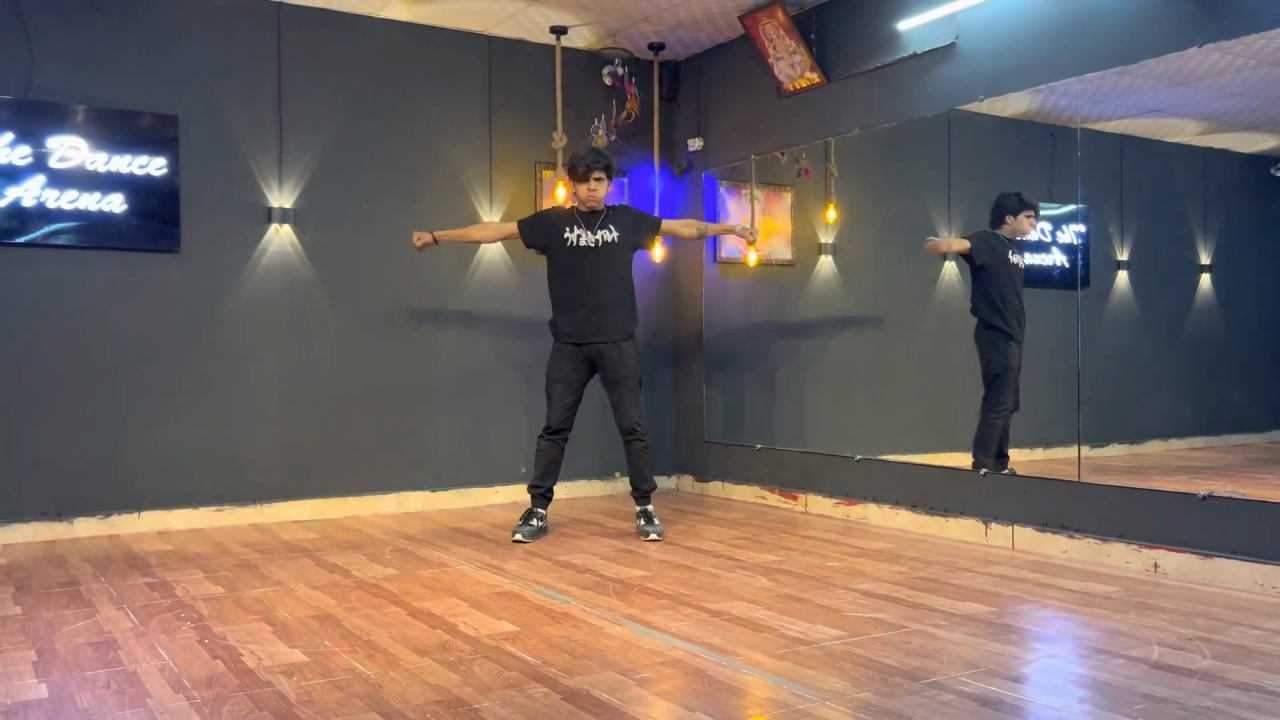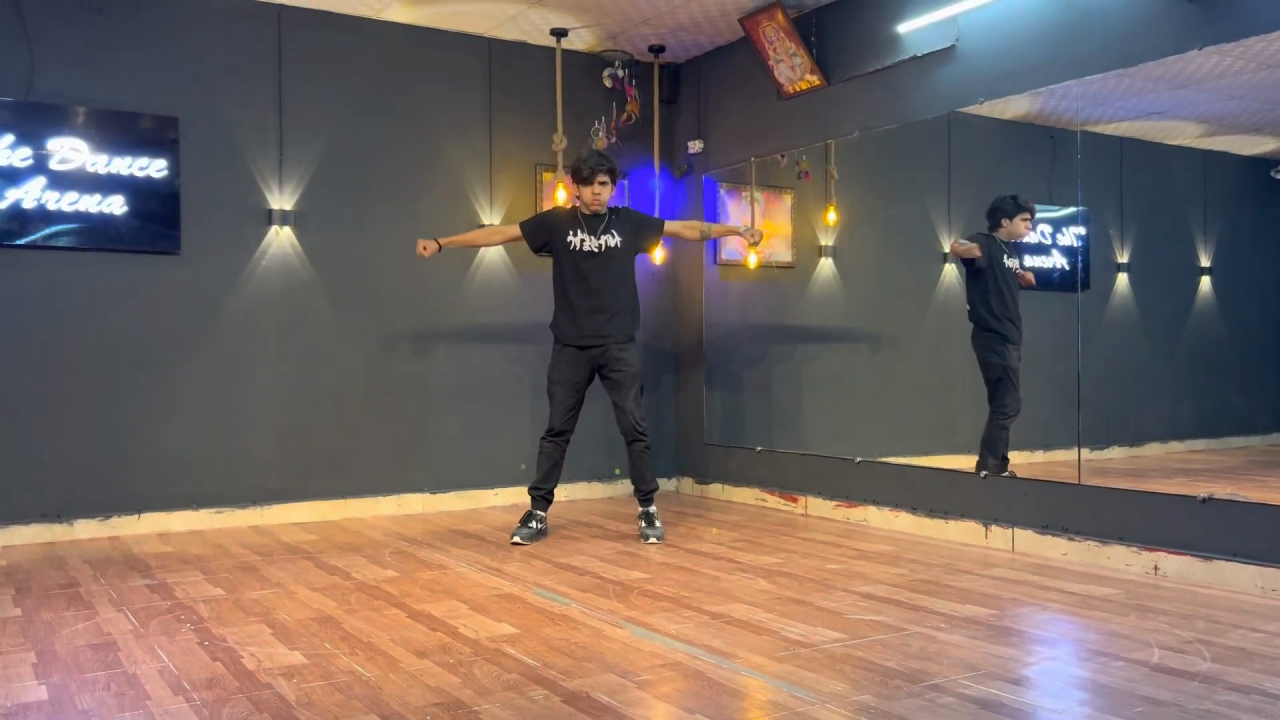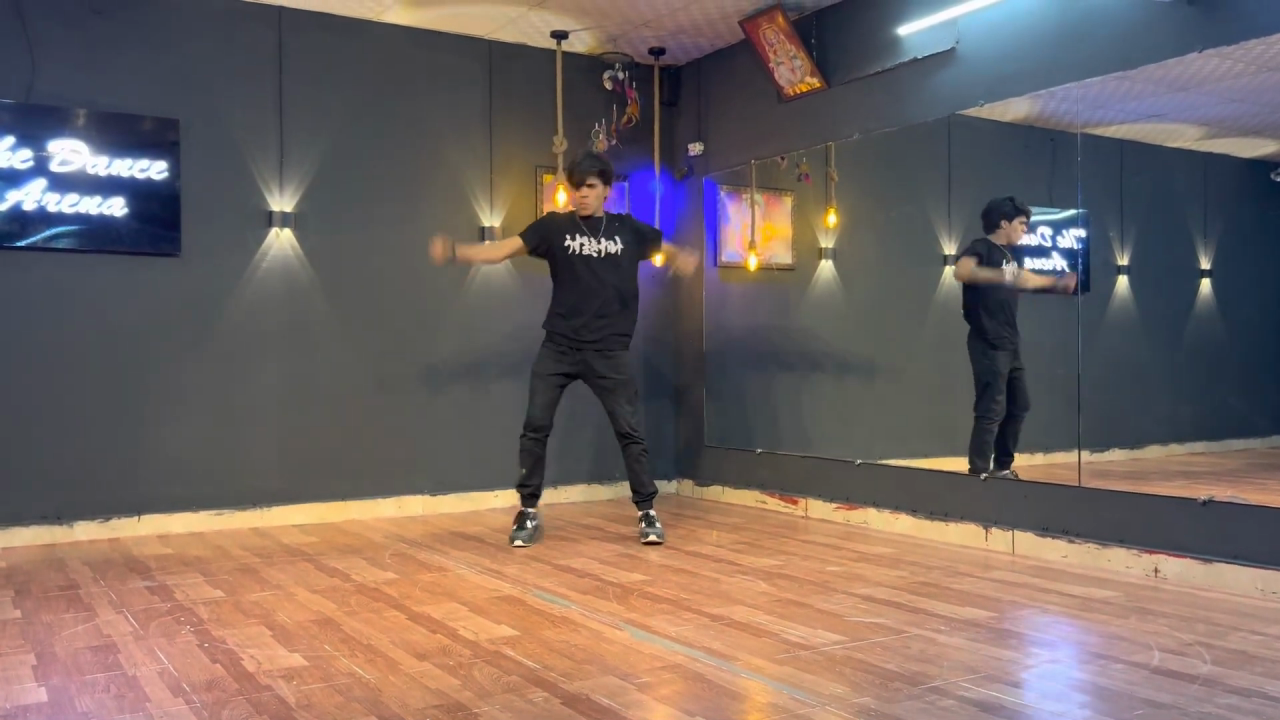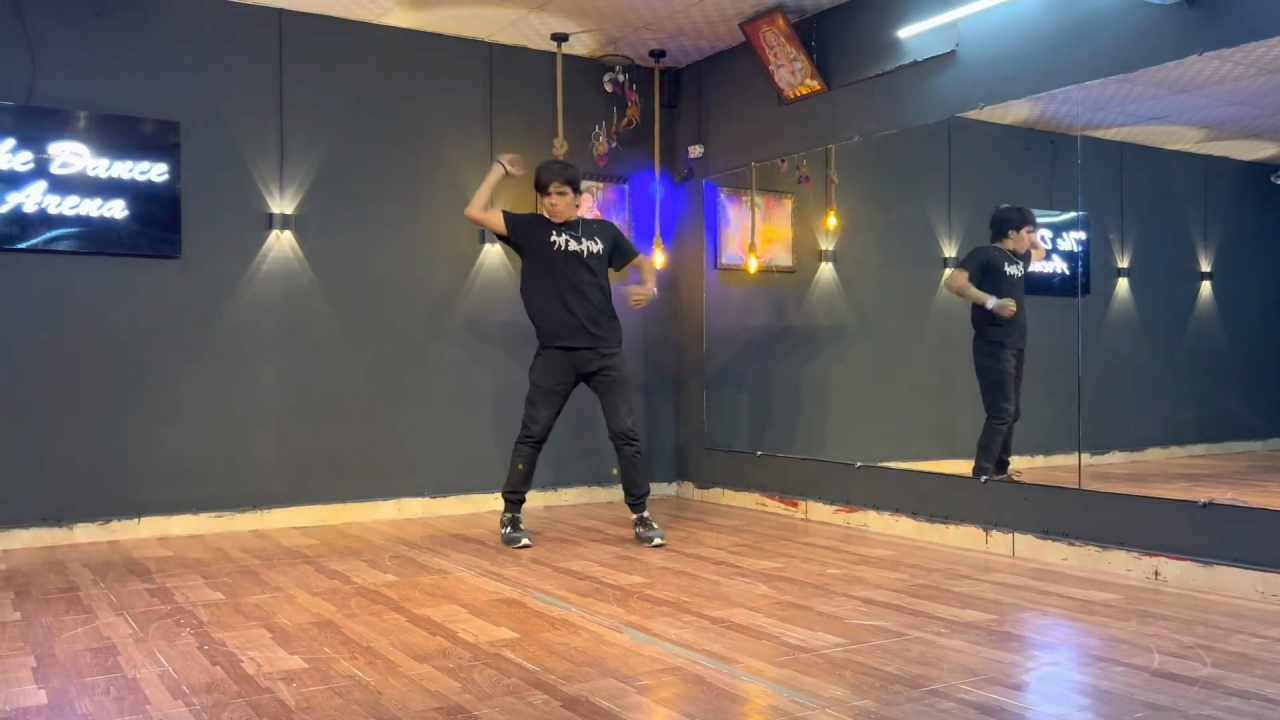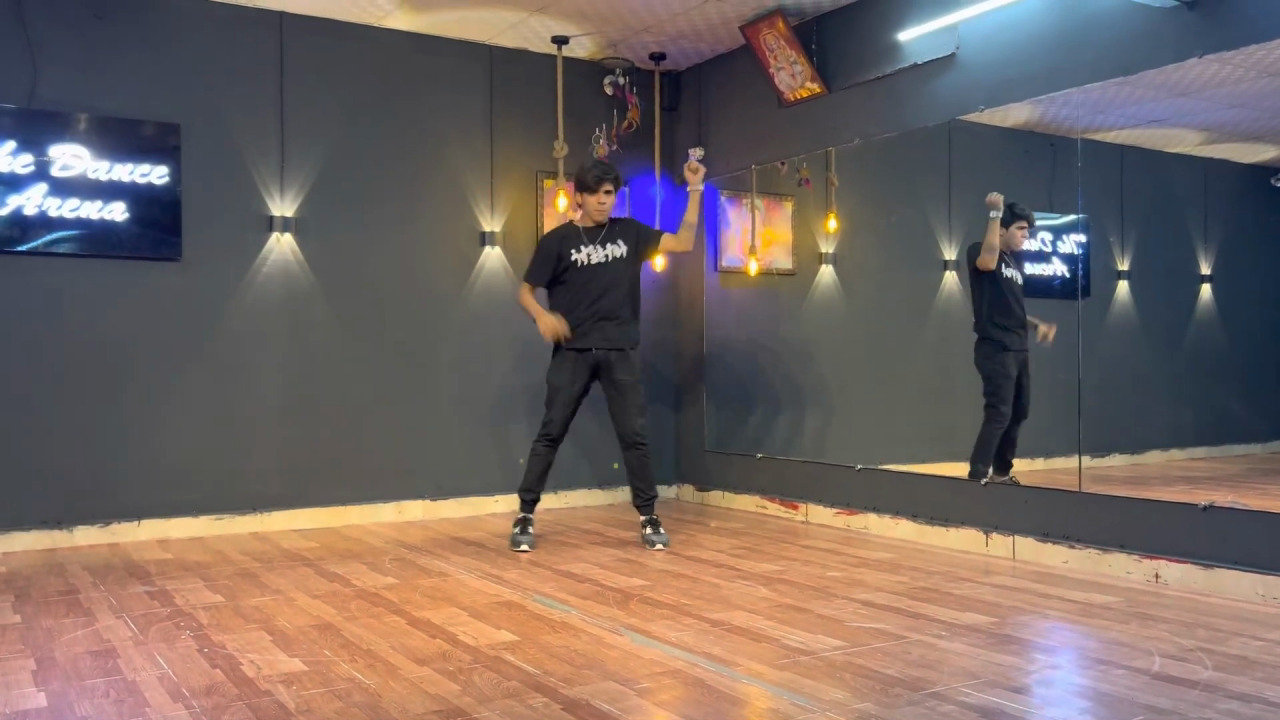
dt=0.3s
person 1, frame 1
left shoulder: (627, 219)
right shoulder: (553, 221)
left elbow: (683, 227)
right elbow: (494, 231)
left wrist: (732, 227)
right wrist: (436, 236)
left hip: (618, 342)
right hip: (569, 344)
left knee: (632, 427)
right knee: (555, 427)
left ankle: (645, 508)
right ankle: (538, 510)
person 1, frame 2
left shoulder: (628, 222)
right shoulder: (556, 222)
left elbow: (686, 230)
right elbow: (501, 233)
left wrist: (731, 229)
right wrist: (442, 241)
left hip: (619, 344)
right hip: (570, 346)
left knee: (634, 427)
right knee: (557, 429)
left ankle: (647, 510)
right ankle: (537, 512)
person 1, frame 3
left shoulder: (629, 229)
right shoulder: (554, 226)
left elbow: (669, 249)
right elbow: (502, 249)
left wrist: (685, 259)
right wrist: (454, 252)
left hip: (610, 350)
right hip: (560, 347)
left knee: (629, 431)
right knee: (536, 425)
left ankle: (647, 512)
right ankle: (528, 512)
person 1, frame 4
left shoulder: (603, 231)
right shoulder: (530, 227)
left elbow: (642, 263)
right elbow: (474, 212)
left wrist: (649, 286)
right wrist: (500, 169)
left hip: (604, 350)
right hip: (554, 352)
left knee: (625, 433)
right knee: (532, 433)
left ankle: (640, 514)
right ankle: (511, 515)
person 1, frame 5
left shoulder: (629, 232)
right shoulder: (557, 240)
left elbow: (683, 243)
right elbow: (526, 290)
left wrist: (694, 191)
right wrist: (542, 316)
left hip: (620, 350)
right hip: (572, 352)
left knee: (634, 434)
right knee: (551, 432)
left ankle: (649, 517)
right ankle: (524, 517)
person 2, frame 1
left shoulder: (1014, 247)
right shoulder: (987, 241)
right elbow: (961, 244)
right wrist: (941, 245)
left hip: (1012, 335)
right hip: (996, 335)
left knee: (1008, 404)
right knee: (998, 403)
left ankle: (998, 463)
right ankle: (983, 465)
person 2, frame 2
left shoulder: (1008, 249)
right shoulder: (987, 246)
right elbow: (958, 248)
left wrist: (1021, 274)
right wrist: (965, 249)
left hip: (1007, 339)
right hip: (992, 338)
left knee: (1006, 407)
right knee: (1005, 406)
left ankle: (998, 466)
right ankle: (986, 468)
person 2, frame 3
left shoulder: (1006, 253)
right shoulder: (981, 248)
left elbow: (1023, 279)
right elbow: (962, 272)
left wrist: (1056, 282)
right wrist: (1002, 276)
left hip: (1009, 342)
right hip: (988, 343)
left knee: (1019, 406)
right knee: (991, 410)
left ankle: (1002, 465)
right ankle: (979, 471)
person 2, frame 4
left shoulder: (1018, 256)
right shoulder: (984, 255)
left elbow: (1039, 252)
right elbow: (953, 281)
left wrist: (1028, 223)
right wrist: (991, 302)
left hip: (1015, 346)
right hip: (992, 347)
left knee: (1011, 412)
right knee: (1001, 411)
left ankle: (999, 470)
right ankle: (982, 472)
person 2, frame 5
left shoulder: (1012, 262)
right shoulder: (981, 251)
right elbow: (987, 261)
left wrist: (1037, 324)
right wrist: (995, 215)
left hip: (1018, 348)
right hip: (994, 348)
left knee: (1018, 413)
right knee: (999, 412)
left ankle: (1001, 471)
right ankle: (978, 474)
